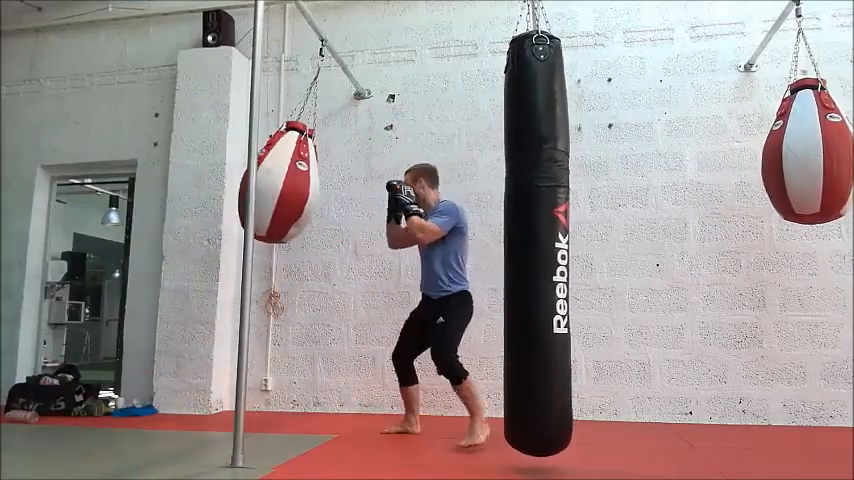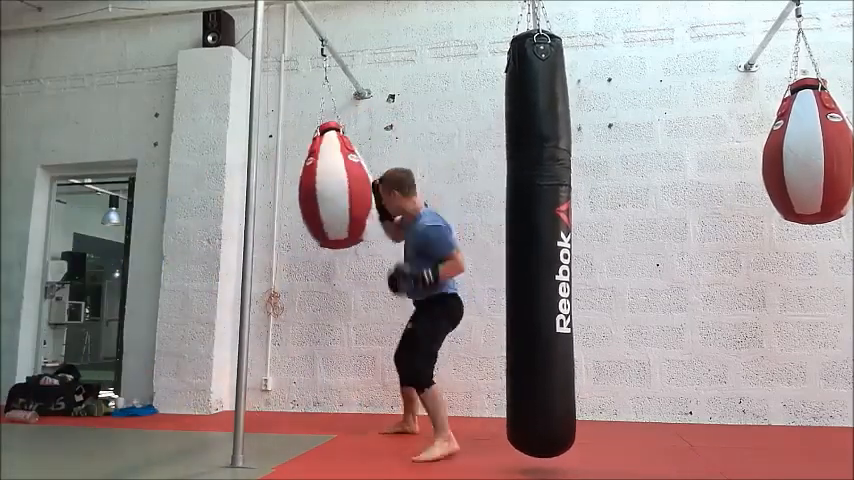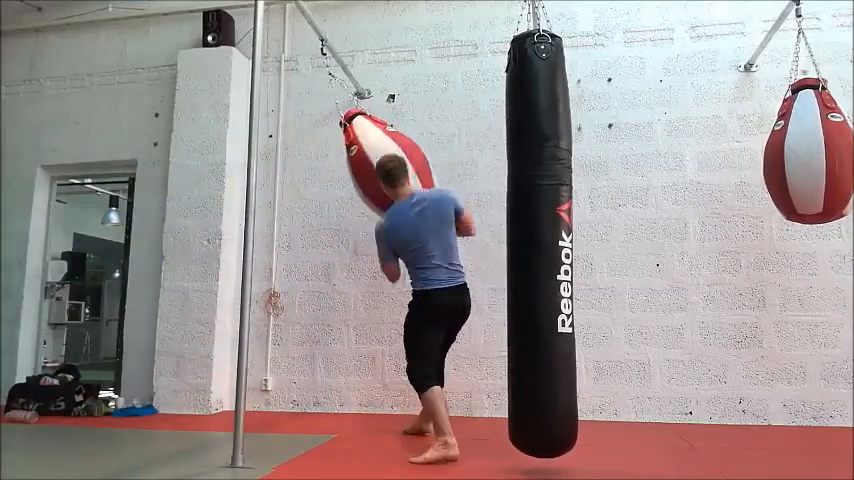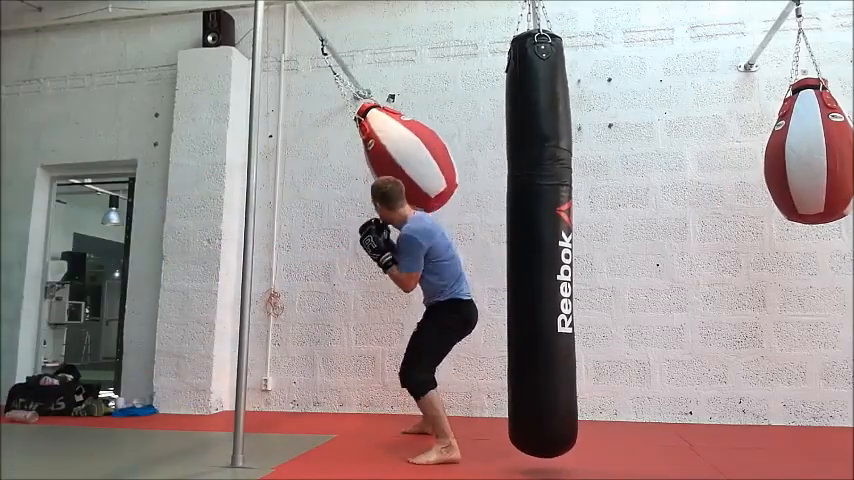
dt=0.3s
person 1, frame 1
left shoulder: (449, 210)
right shoulder: (425, 211)
left elbow: (423, 235)
right elbow: (395, 242)
left wrist: (407, 205)
right wrist: (394, 205)
left hip: (455, 301)
right hip: (430, 301)
left knee: (445, 359)
right knee: (402, 357)
left ankle: (479, 422)
right ankle: (411, 421)
person 1, frame 2
left shoulder: (431, 226)
right shoulder: (412, 221)
left elbow: (457, 265)
right elbow: (395, 235)
left wrist: (419, 278)
right wrist: (384, 212)
left hip: (441, 306)
right hip: (427, 305)
left knee: (418, 367)
right knee: (404, 359)
left ankle: (445, 439)
right ankle: (409, 420)
person 1, frame 3
left shoulder: (388, 226)
right shoulder: (441, 197)
left elbow: (392, 273)
right elbow: (469, 229)
left wrist: (390, 254)
left hip: (429, 300)
right hip: (459, 296)
left knee: (421, 369)
right knee: (431, 361)
left ankle: (446, 442)
right ankle: (427, 419)
person 1, frame 4
left shoulder: (411, 234)
right shoulder: (420, 220)
left elbow: (407, 283)
left wrist: (382, 257)
right wrist: (387, 246)
left hip: (451, 310)
right hip: (455, 307)
left knee: (413, 373)
right knee: (420, 365)
left ankle: (447, 445)
right ankle: (430, 421)
